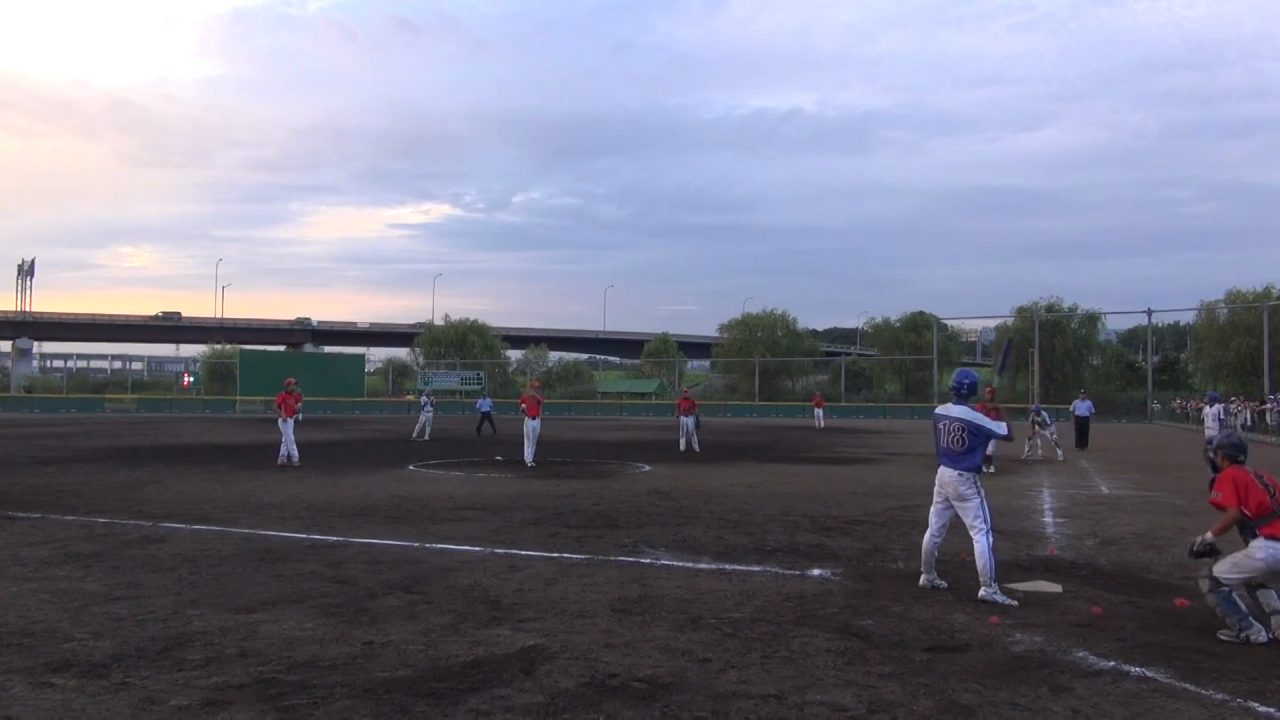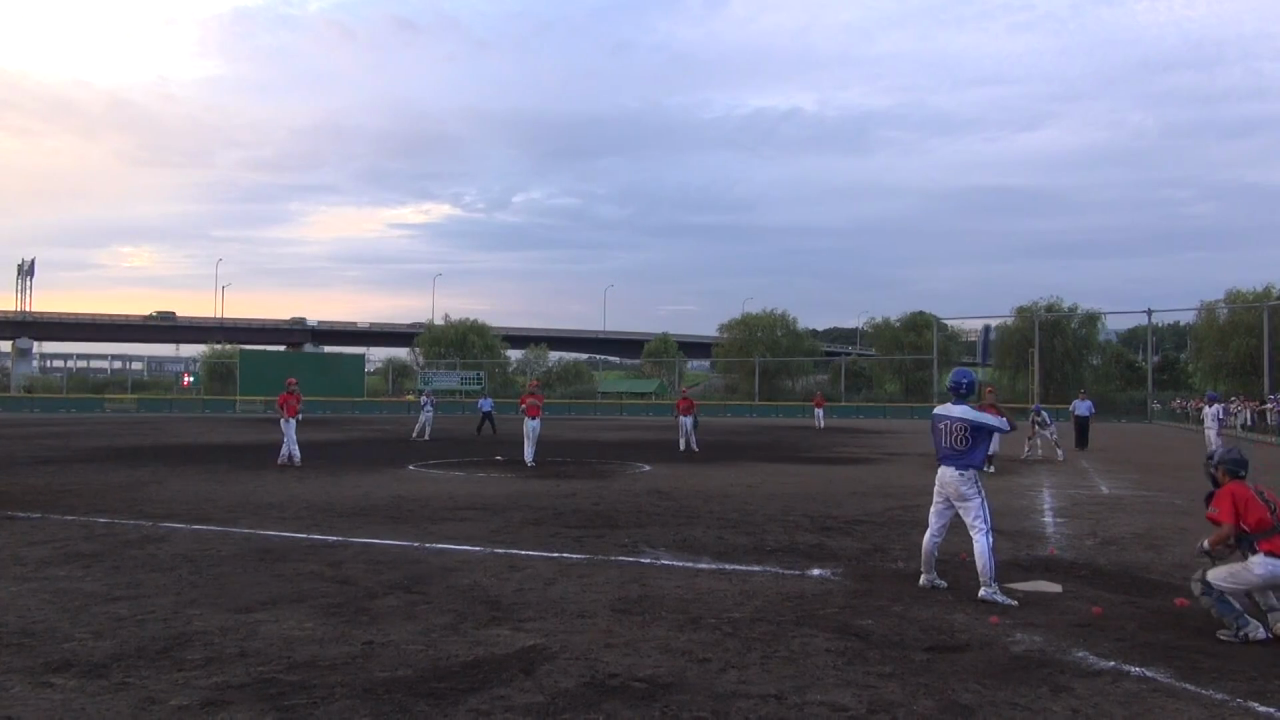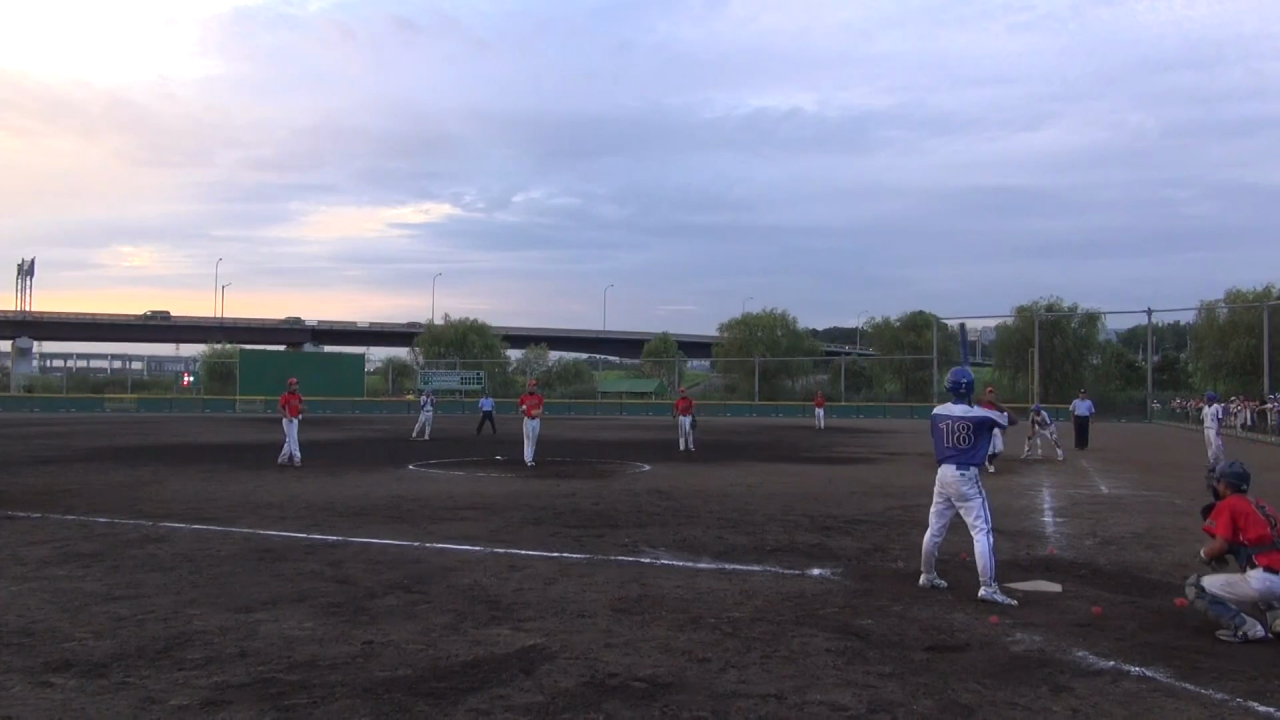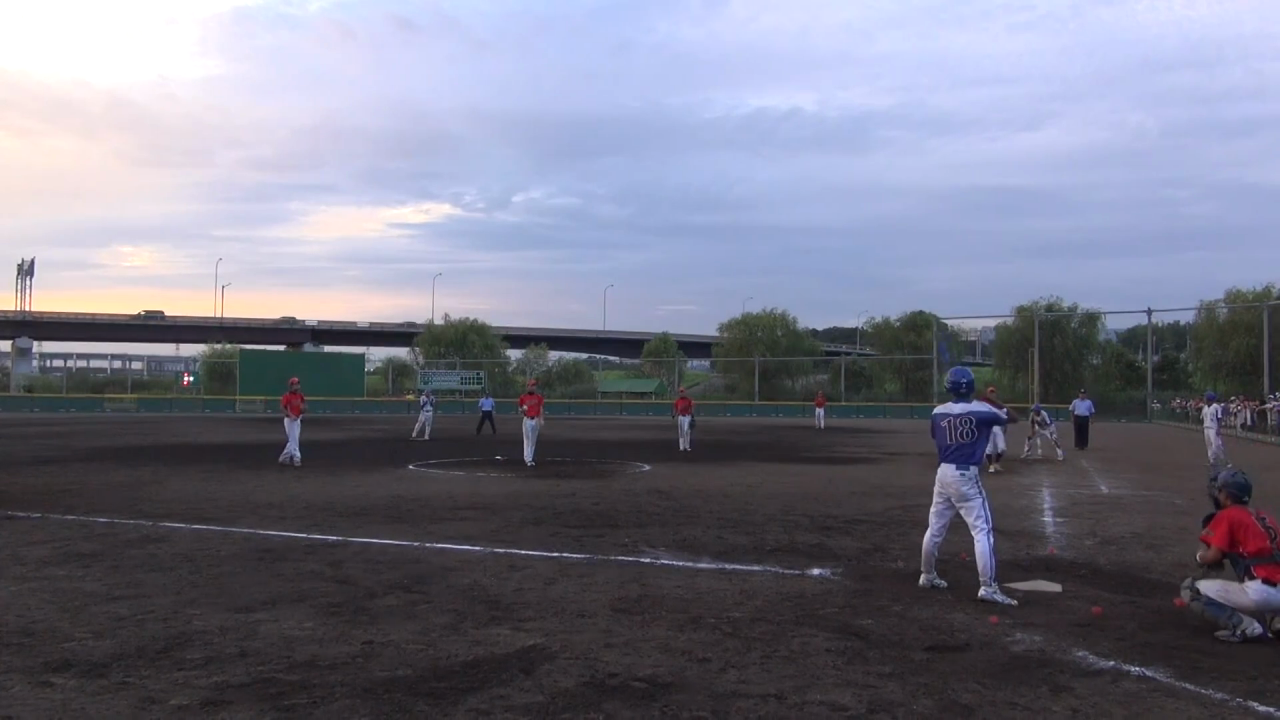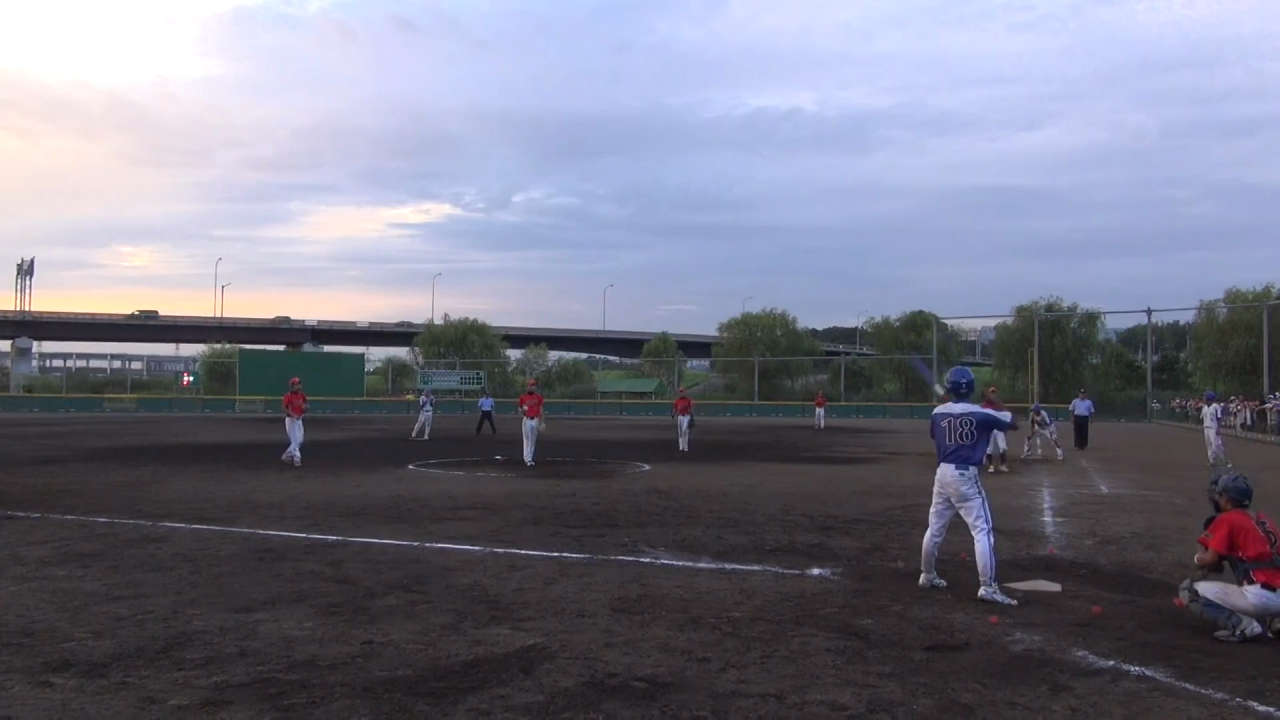
dt=0.1s
person 1, frame 1
left shoulder: (939, 412)
right shoulder: (975, 418)
right elbow: (1008, 435)
right wrist: (999, 412)
left hip: (943, 475)
right hip: (965, 480)
left knee: (935, 528)
right knee: (981, 533)
left ankle: (928, 576)
right ankle: (988, 588)
person 1, frame 2
left shoulder: (937, 412)
right shoulder: (976, 417)
right elbow: (1011, 427)
right wrist: (996, 408)
left hip: (943, 475)
right hip: (966, 479)
left knee: (935, 528)
right knee: (981, 533)
left ankle: (927, 576)
right ankle: (988, 588)
person 1, frame 3
left shoulder: (937, 413)
right shoulder: (979, 415)
right elbow: (1013, 420)
right wrist: (993, 404)
left hip: (944, 474)
right hip: (966, 477)
left knee: (935, 528)
right knee: (982, 532)
left ankle: (927, 576)
right ankle: (988, 588)
person 1, frame 4
left shoulder: (937, 413)
right shoulder: (980, 412)
right elbow: (1012, 417)
right wrist: (989, 402)
left hip: (943, 474)
right hip: (966, 477)
left knee: (935, 528)
right knee: (982, 532)
left ankle: (927, 576)
right ankle: (988, 588)
person 1, frame 5
left shoulder: (937, 413)
right shoulder: (981, 413)
right elbow: (1013, 424)
right wrist: (998, 410)
left hip: (943, 473)
right hip: (966, 476)
left knee: (935, 527)
right knee: (982, 531)
left ankle: (927, 575)
right ankle: (988, 588)
person 2, frame 1
left shoulder: (1228, 476)
right shoulder: (1262, 477)
left elbow: (1232, 514)
left wrist: (1207, 537)
left knee: (1211, 580)
right knee: (1254, 578)
left ankle: (1249, 631)
person 2, frame 2
left shoulder: (1227, 491)
right shoulder: (1260, 492)
left elbow: (1227, 530)
left wrist: (1205, 545)
right wrist: (1233, 544)
left knee: (1202, 583)
right knee: (1252, 579)
left ankle: (1247, 630)
person 2, frame 3
left shoulder: (1227, 505)
right shoulder: (1262, 506)
left elbow: (1220, 546)
left wrist: (1204, 553)
left hip: (1263, 580)
left knee: (1195, 587)
right knee: (1247, 577)
left ankle: (1246, 628)
person 2, frame 4
left shoulder: (1226, 516)
right shoulder: (1262, 518)
left elbow: (1213, 556)
left wrist: (1200, 557)
right wrist: (1227, 555)
left hip: (1260, 593)
left knee: (1190, 589)
left ankle: (1244, 627)
person 2, frame 5
left shoulder: (1226, 519)
right shoulder: (1262, 521)
left elbow: (1210, 559)
left wrist: (1197, 559)
right wrist: (1225, 557)
left hip: (1258, 597)
left knee: (1188, 590)
left ankle: (1243, 627)
